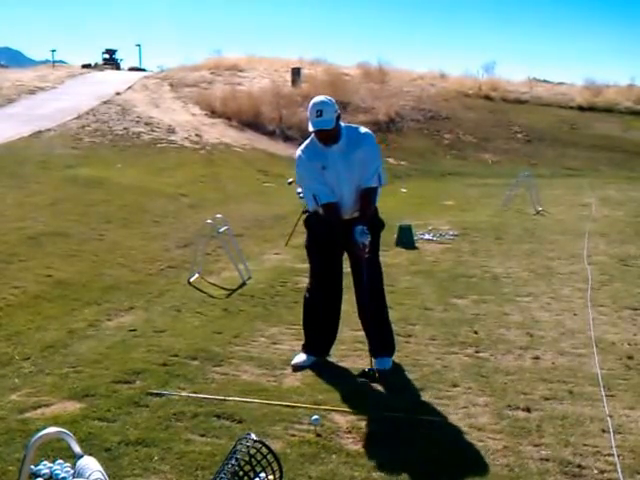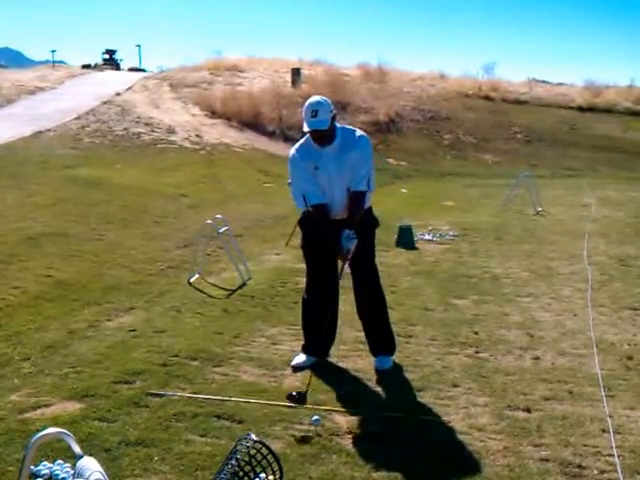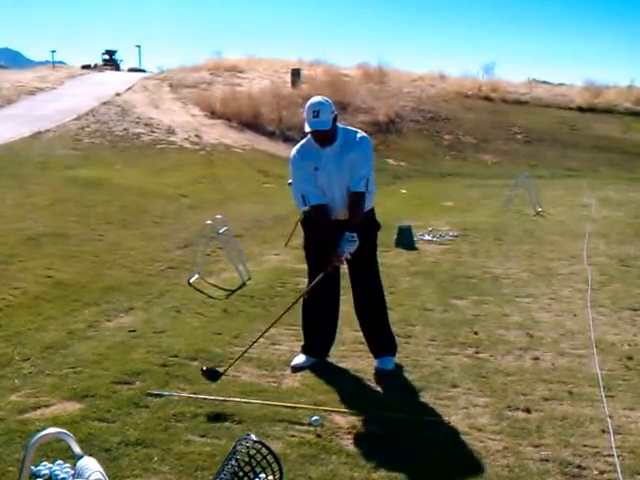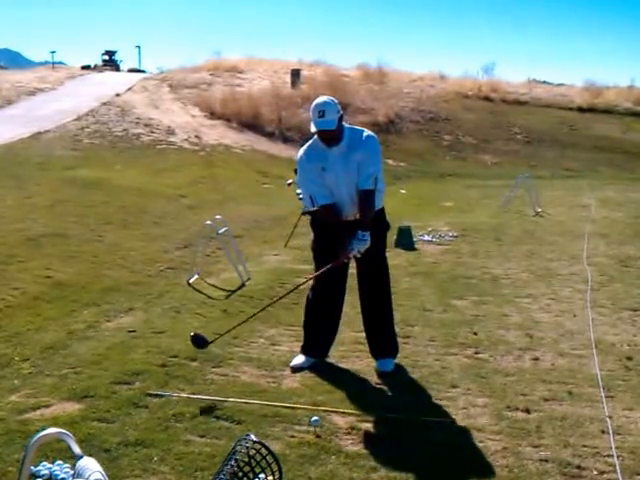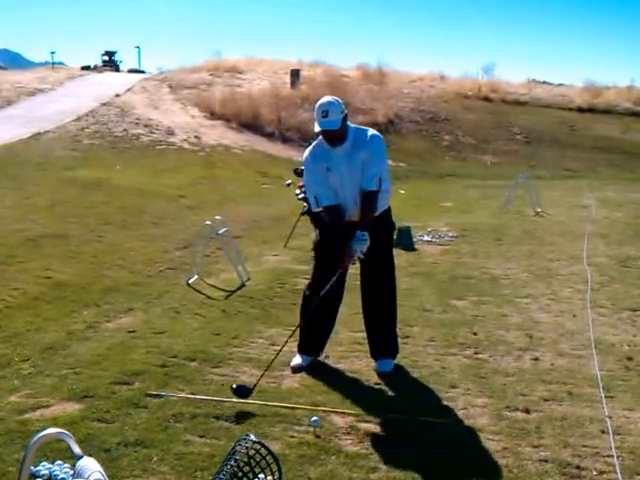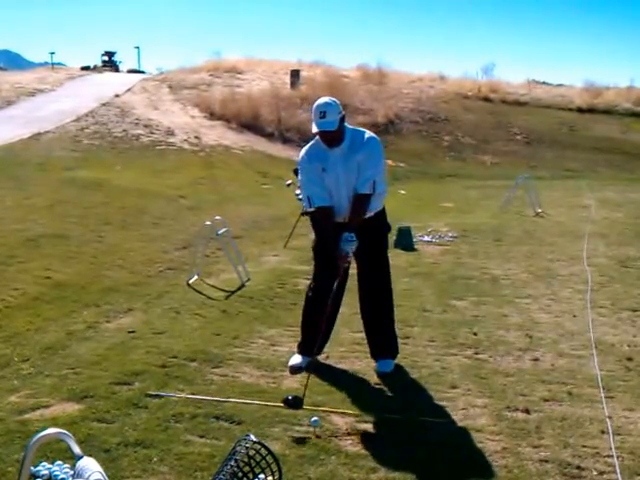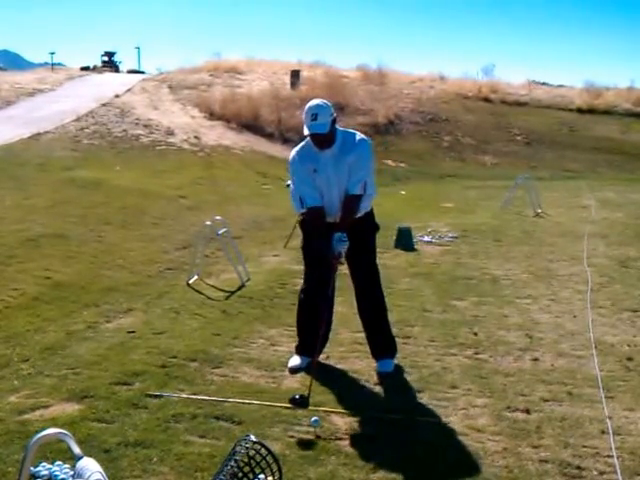
dt=0.2s
person 1, frame 1
left shoulder: (364, 140)
right shoulder: (305, 155)
left elbow: (370, 187)
right elbow: (325, 202)
left wrist: (362, 228)
right wrist: (346, 238)
left hip: (364, 220)
right hip: (323, 225)
left knee: (370, 285)
right knee: (321, 287)
left ankle: (382, 350)
right ankle: (315, 347)
person 1, frame 2
left shoulder: (359, 142)
right shoulder: (298, 155)
left elbow: (359, 191)
right elbow: (314, 203)
left wrist: (349, 231)
right wrist: (334, 240)
left hip: (358, 221)
right hip: (318, 225)
left knee: (367, 285)
right knee: (318, 287)
left ankle: (383, 349)
right ankle: (315, 348)
person 1, frame 3
left shoulder: (359, 143)
right shoulder: (300, 155)
left elbow: (358, 192)
right elbow: (314, 204)
left wrist: (351, 234)
right wrist: (333, 242)
left hip: (360, 222)
right hip: (319, 225)
left knee: (367, 287)
right knee: (320, 288)
left ankle: (384, 350)
right ankle: (314, 348)
person 1, frame 4
left shoulder: (367, 142)
right shoulder: (307, 157)
left elbow: (368, 190)
right elbow: (323, 204)
left wrist: (363, 231)
right wrist: (342, 240)
left hip: (370, 221)
right hip: (329, 225)
left knee: (375, 288)
right knee: (324, 288)
left ankle: (384, 352)
right ankle: (313, 349)
person 1, frame 5
left shoulder: (372, 141)
right shoulder: (312, 157)
left elbow: (371, 191)
right elbow: (327, 205)
left wrist: (362, 233)
right wrist: (344, 242)
left hip: (375, 222)
right hip: (334, 225)
left knee: (379, 289)
right knee: (321, 286)
left ankle: (384, 352)
right ankle: (308, 349)
person 1, frame 6
left shoulder: (368, 143)
right shoulder: (308, 156)
left elbow: (364, 194)
right elbow: (321, 207)
left wrist: (351, 235)
right wrist: (336, 244)
left hip: (369, 223)
right hip: (329, 224)
left knee: (376, 289)
right knee: (322, 287)
left ankle: (384, 353)
right ankle: (308, 349)
person 1, frame 7
left shoulder: (359, 145)
right shoulder: (299, 157)
left elbow: (354, 196)
right elbow: (311, 206)
left wrist: (341, 235)
right wrist: (326, 244)
left hip: (358, 223)
right hip: (318, 225)
left knee: (368, 288)
right knee: (314, 288)
left ankle: (384, 353)
right ankle: (306, 350)
